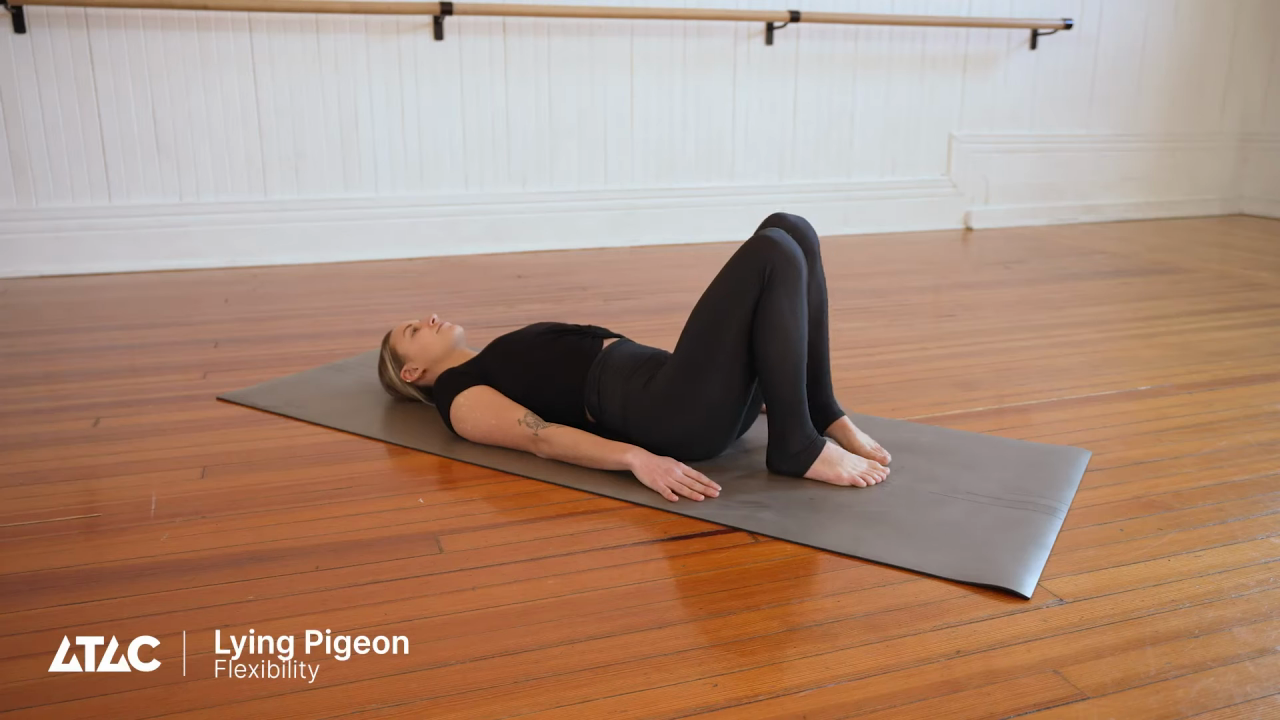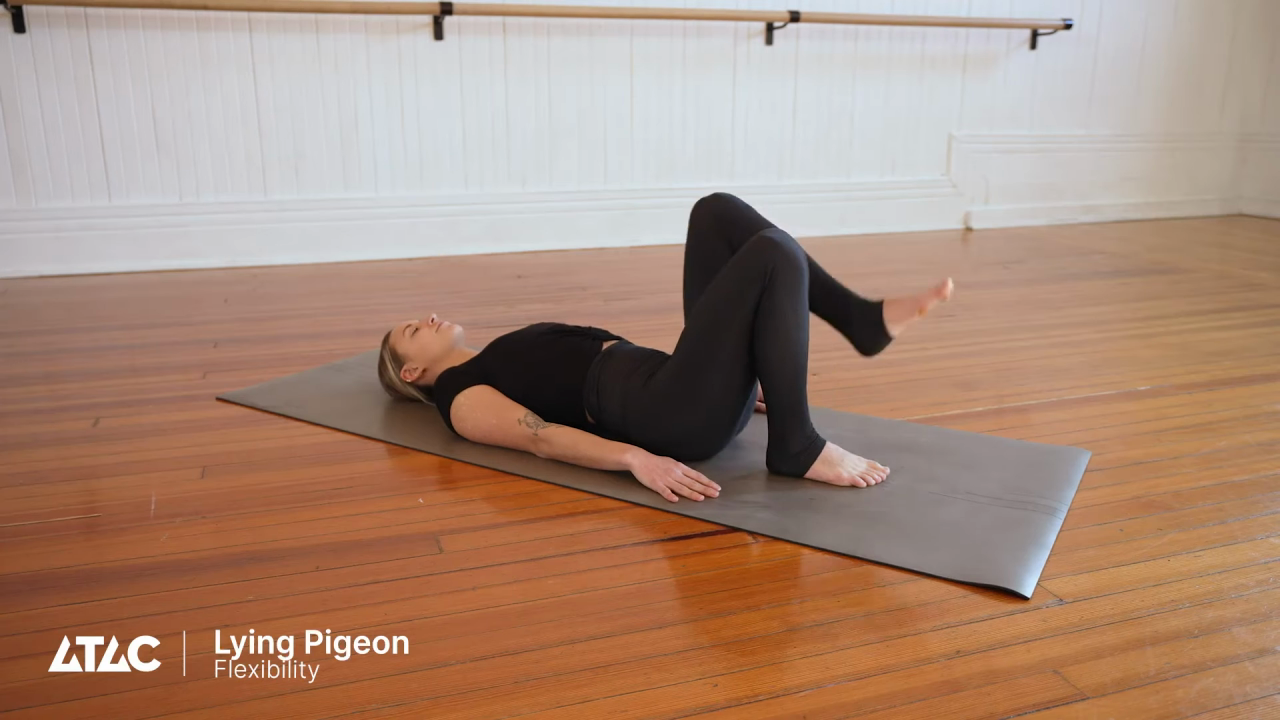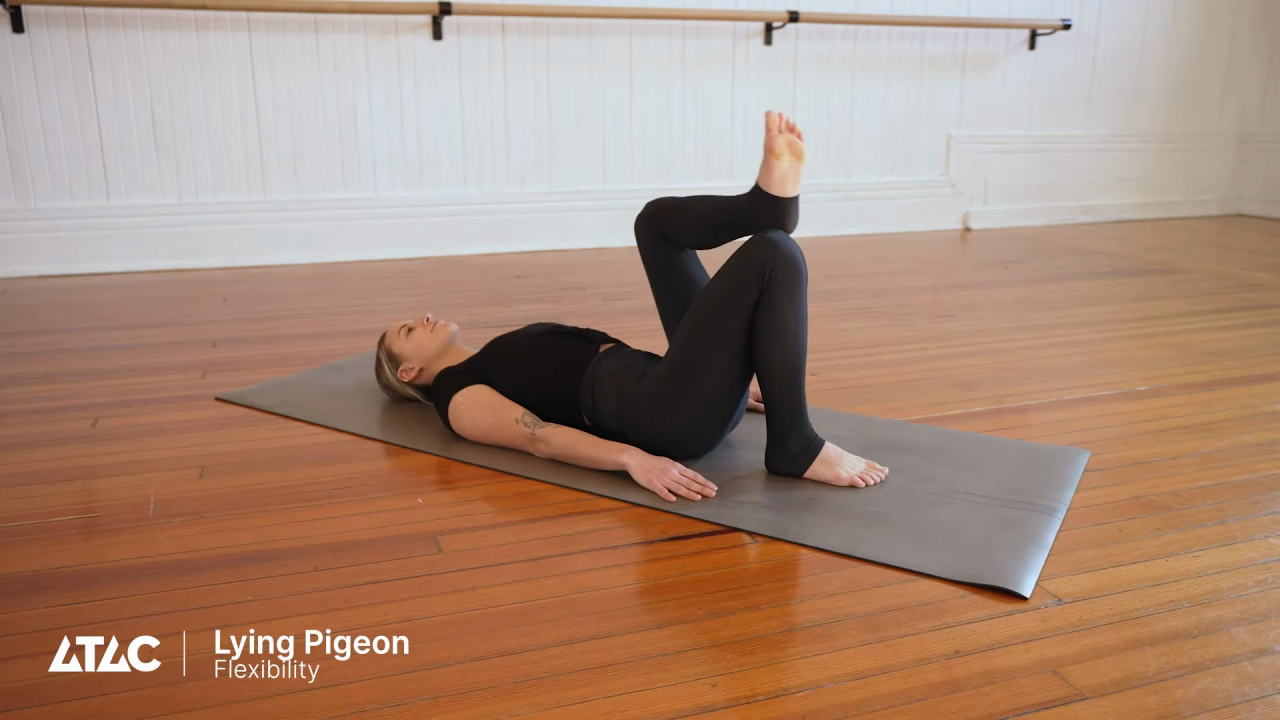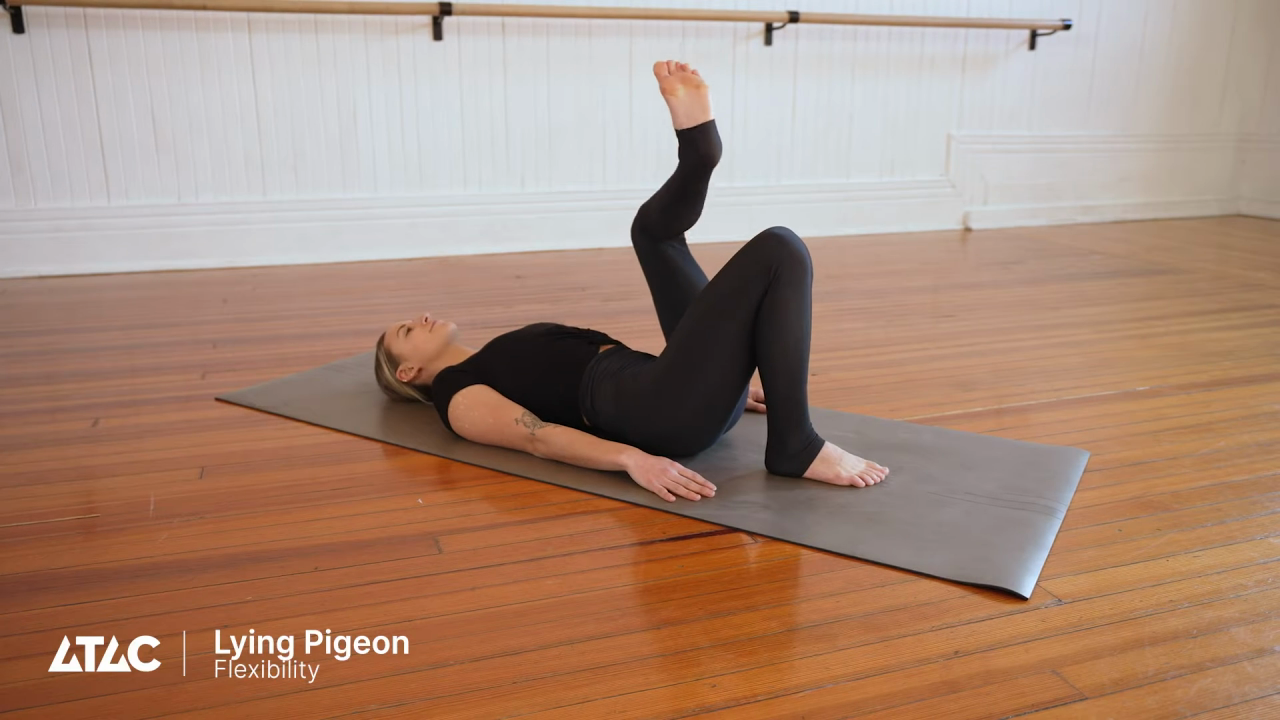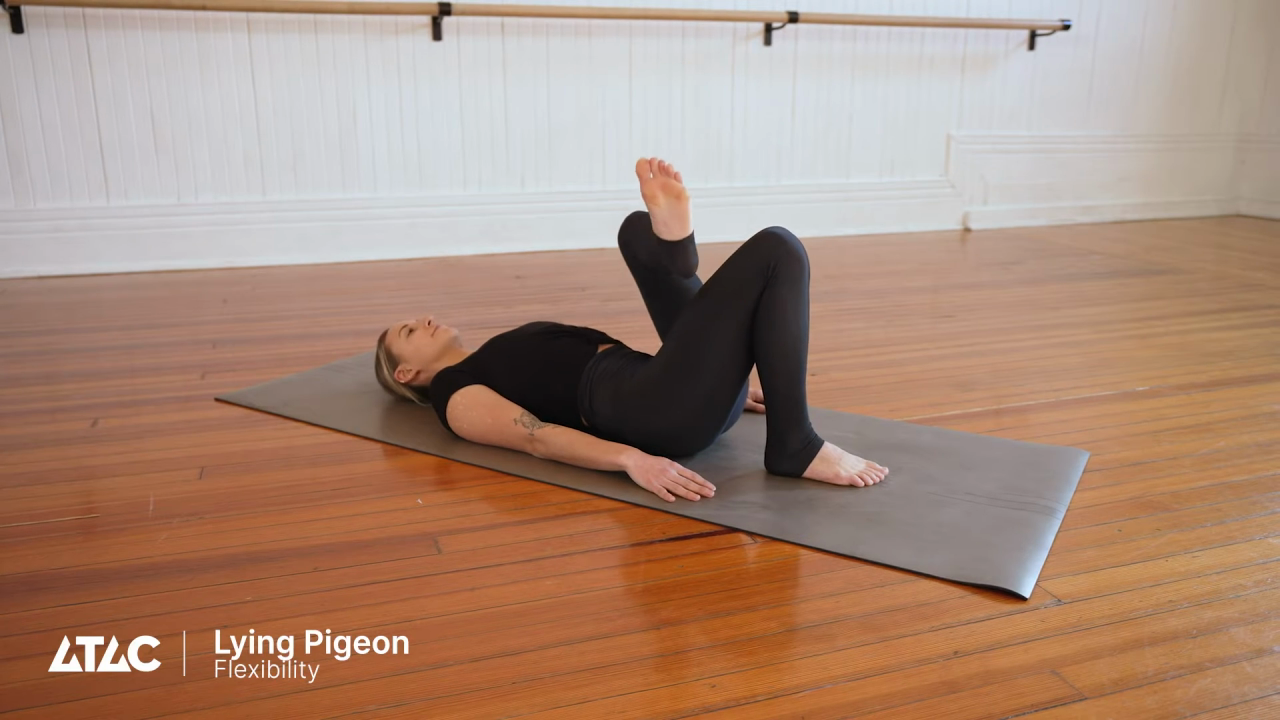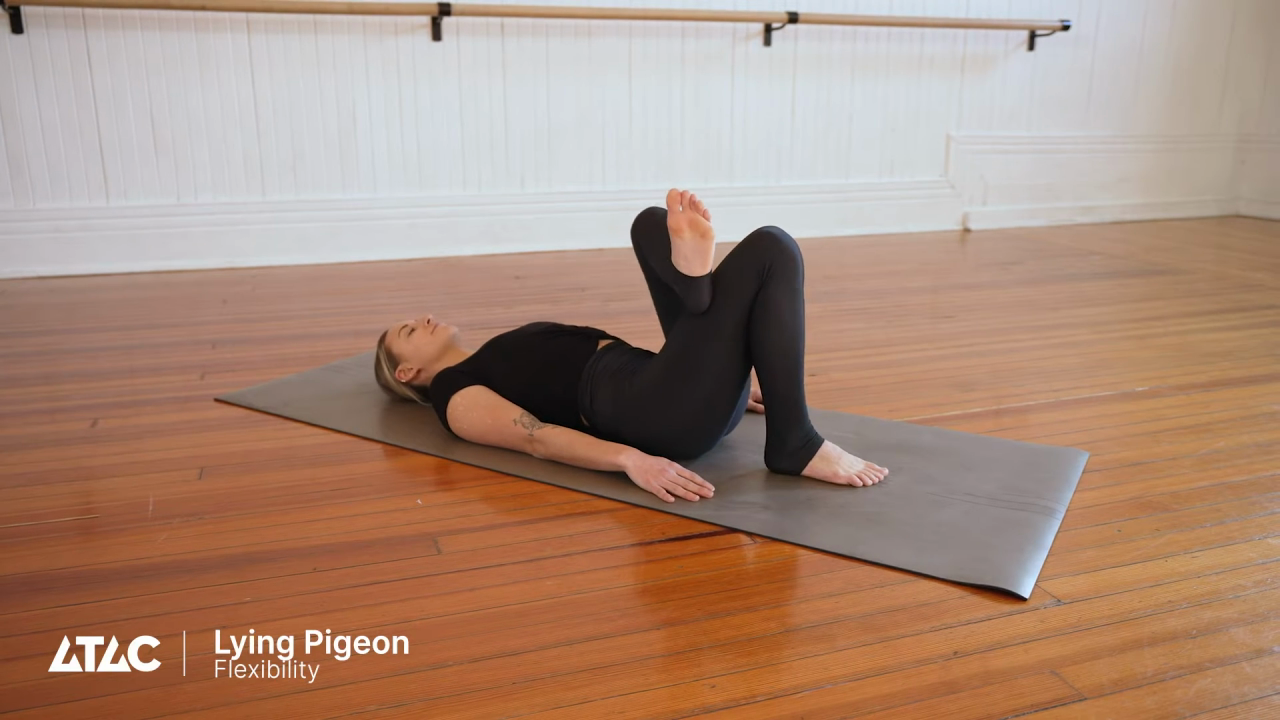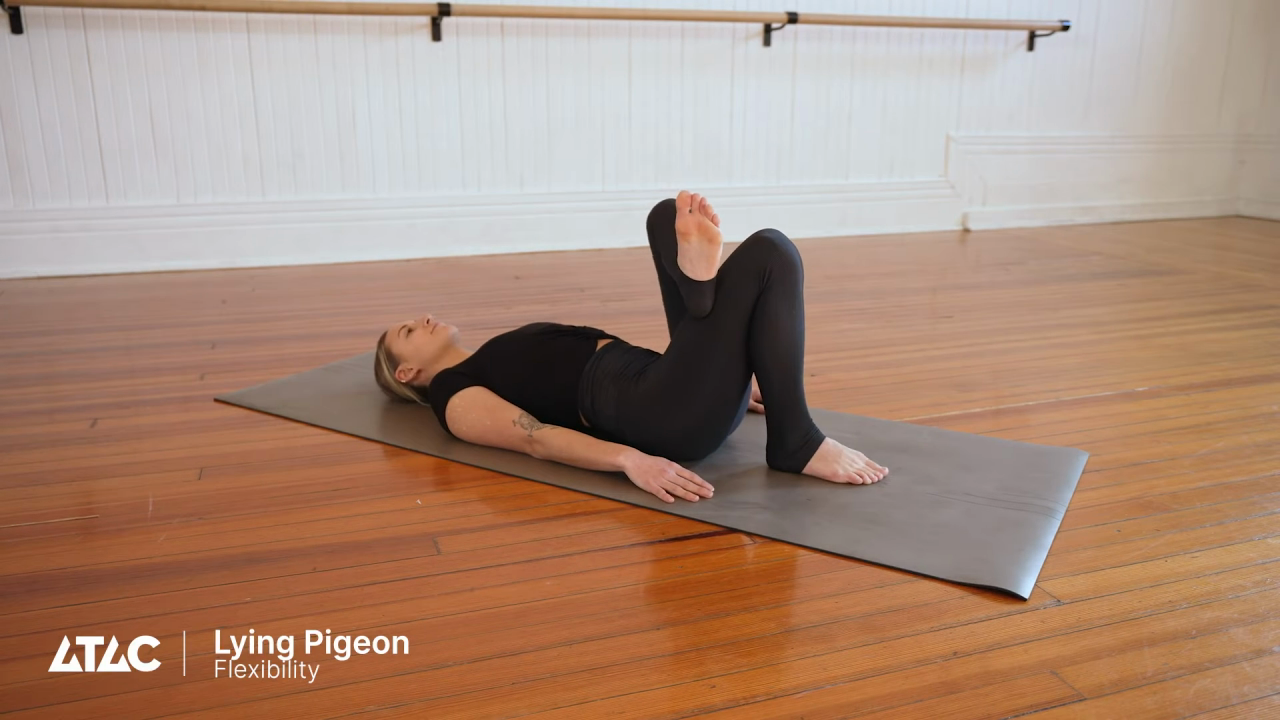
dt=0.4s
person 1, frame 1
left shoulder: (505, 363)
right shoulder: (463, 398)
right elbow: (541, 438)
left wrist: (749, 378)
right wrist: (636, 457)
left hip: (694, 394)
right hip: (675, 417)
left knee: (790, 230)
right knee: (774, 253)
left ankle: (822, 413)
right ankle: (798, 446)
person 1, frame 2
left shoulder: (509, 365)
right shoulder: (465, 400)
right elbow: (544, 438)
left wrist: (740, 379)
right wrist: (639, 458)
left hip: (691, 395)
right hip: (673, 416)
left knee: (716, 212)
right knee: (773, 253)
left ankle: (864, 320)
right ankle: (796, 447)
person 1, frame 3
left shoulder: (500, 364)
right shoulder: (461, 398)
right elbow: (538, 437)
left wrist: (735, 372)
right wrist: (632, 457)
left hip: (690, 392)
right hip: (670, 417)
left knee: (658, 220)
right knee: (772, 255)
left ankle: (771, 197)
right ankle: (796, 448)
person 1, frame 4
left shoulder: (501, 363)
right shoulder: (461, 398)
right elbow: (537, 437)
left wrist: (734, 371)
right wrist: (631, 457)
left hip: (693, 393)
right hip: (663, 415)
right knee: (778, 252)
left ankle: (697, 148)
right ankle: (795, 447)
person 1, frame 5
left shoulder: (501, 365)
right shoulder: (458, 397)
right elbow: (537, 437)
left wrist: (730, 377)
right wrist: (631, 457)
left hip: (682, 395)
right hip: (664, 414)
right knee: (776, 252)
left ankle: (669, 237)
right ankle: (794, 447)
person 1, frame 6
left shoulder: (504, 366)
right shoulder: (458, 398)
right elbow: (536, 437)
left wrist: (731, 380)
right wrist: (630, 458)
left hip: (683, 394)
right hip: (661, 414)
right knee: (770, 251)
left ankle: (690, 271)
right ankle: (795, 444)
person 1, frame 7
left shoulder: (502, 365)
right shoulder: (457, 399)
right elbow: (535, 438)
left wrist: (731, 377)
right wrist: (630, 458)
left hip: (681, 392)
right hip: (665, 417)
left knee: (669, 216)
right knee: (769, 254)
left ankle: (697, 274)
right ankle: (796, 443)
